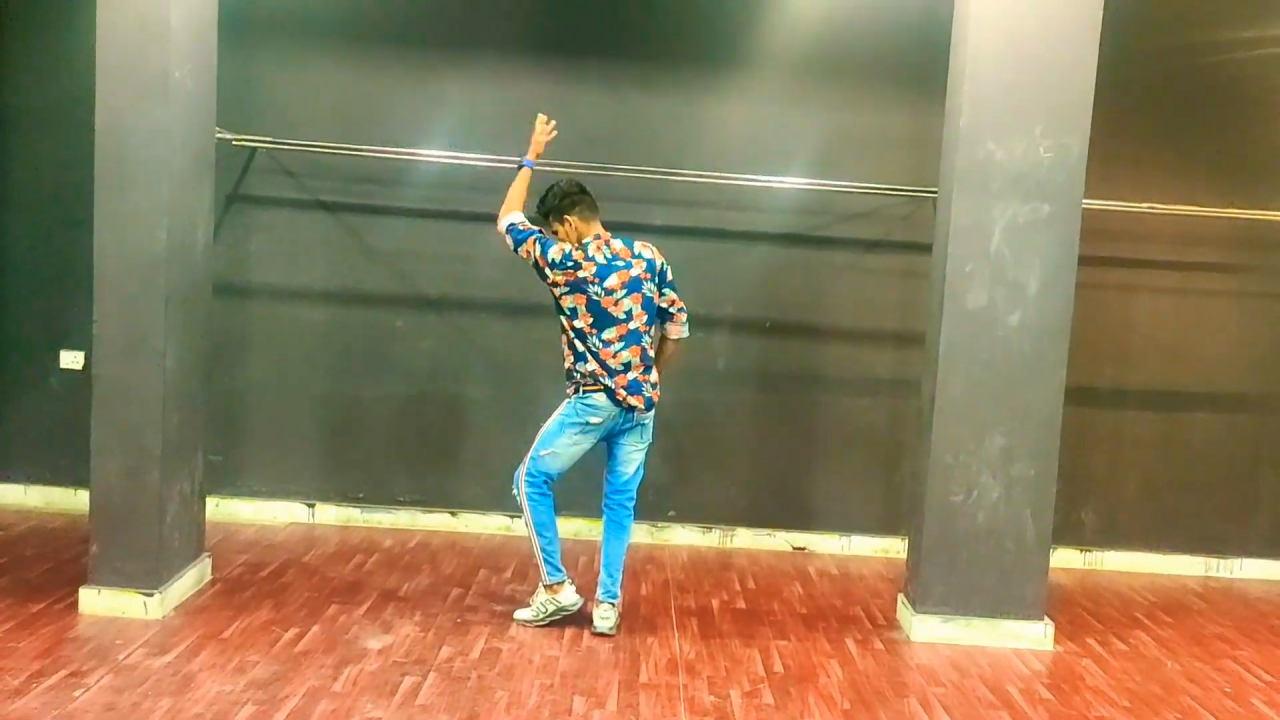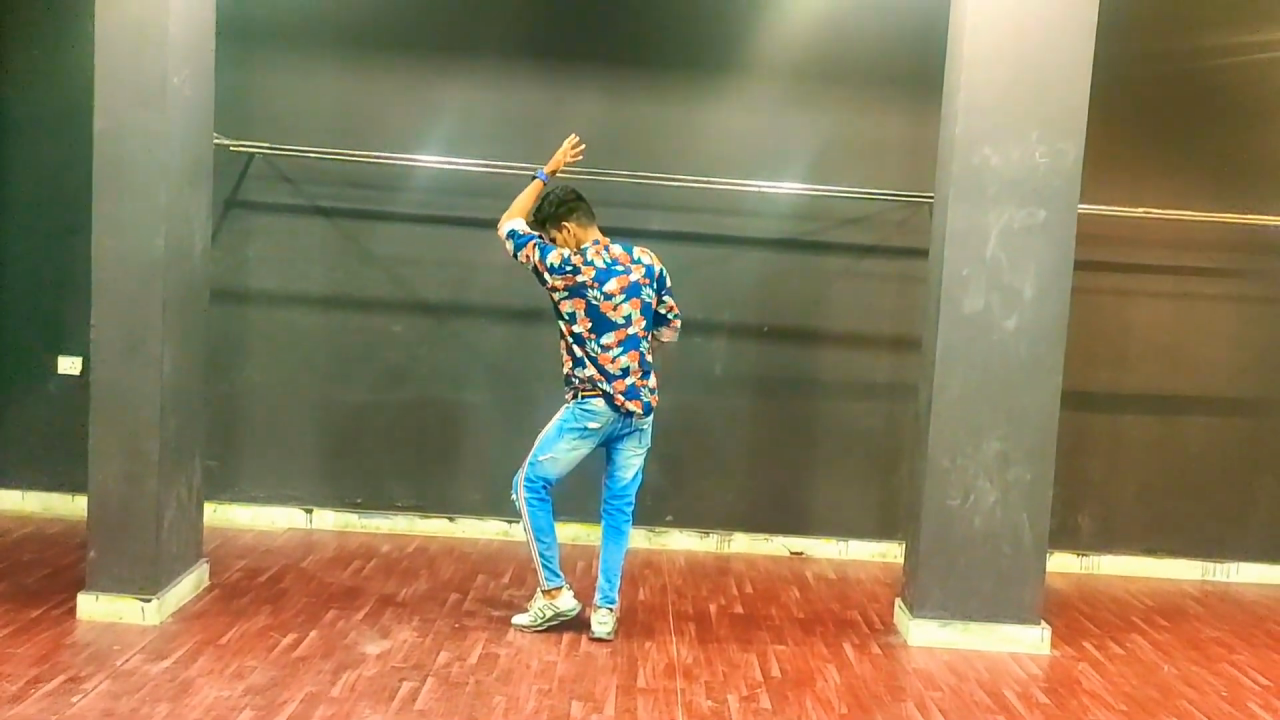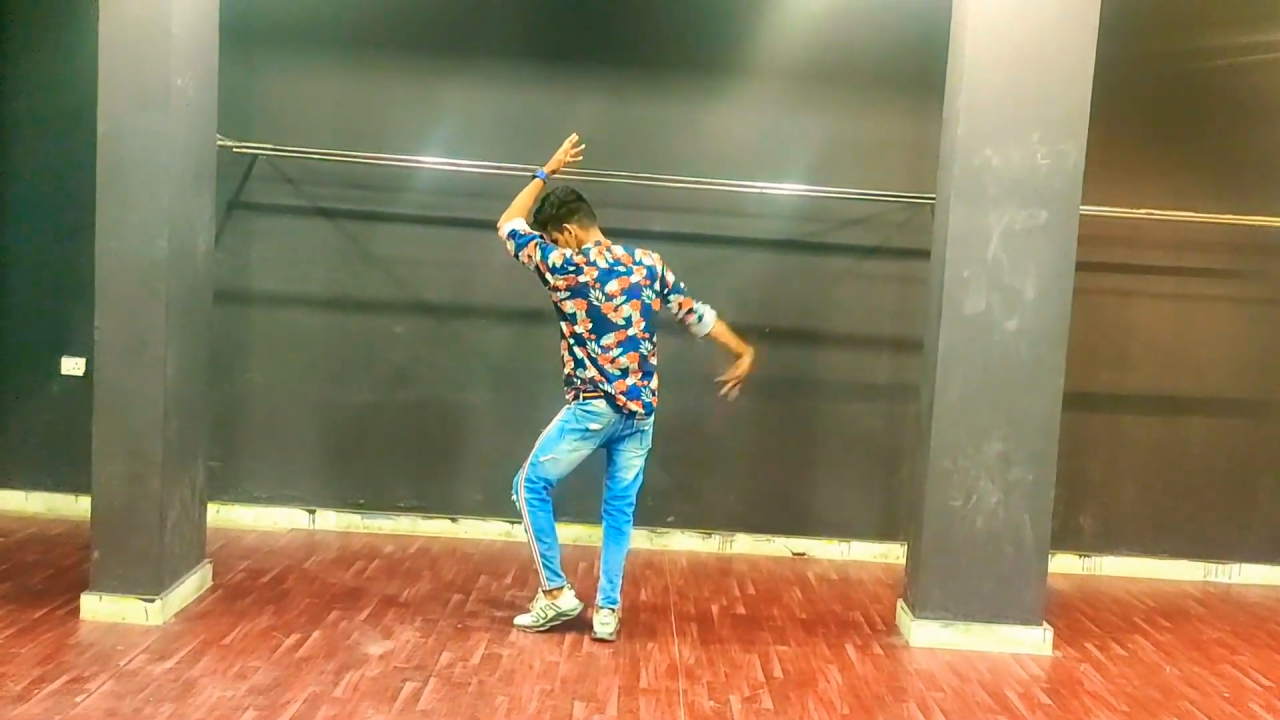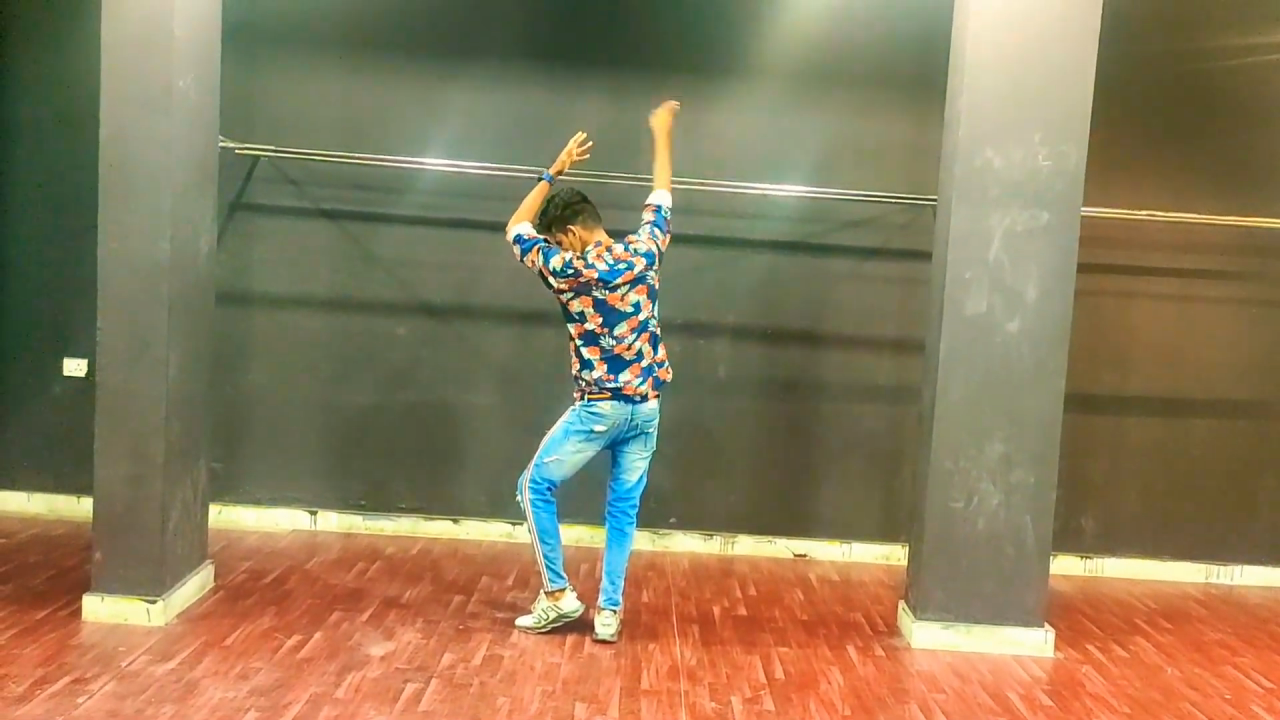
dt=0.7s
person 1, frame 1
left shoulder: (565, 261)
right shoulder: (648, 255)
left elbow: (509, 221)
right elbow: (676, 326)
left wrist: (531, 159)
left hip: (594, 402)
right hip: (641, 402)
left knee: (532, 479)
right knee: (621, 501)
left ankle: (557, 589)
right ankle: (607, 605)
person 1, frame 2
left shoulder: (564, 266)
right shoulder: (647, 262)
left elbow: (509, 226)
right elbow: (669, 330)
left wrist: (548, 172)
left hip: (591, 406)
right hip: (641, 407)
left knee: (531, 485)
right knee: (620, 507)
left ankle: (555, 594)
right ankle: (606, 610)
person 1, frame 3
left shoulder: (563, 266)
right shoulder: (648, 264)
left elbow: (509, 225)
right elbow: (696, 312)
left wrist: (547, 172)
right wrist: (742, 352)
left hip: (592, 408)
right hip: (642, 410)
left knee: (532, 486)
right knee: (620, 508)
left ankle: (556, 593)
right ankle: (607, 610)
person 1, frame 4
left shoulder: (568, 269)
right shoulder: (643, 252)
left elbow: (518, 228)
right elbow: (659, 196)
left wrist: (555, 171)
right wrist: (661, 131)
left hip: (599, 409)
right hip: (646, 409)
left knee: (536, 487)
right knee: (623, 508)
left ankle: (559, 596)
right ankle: (609, 612)
